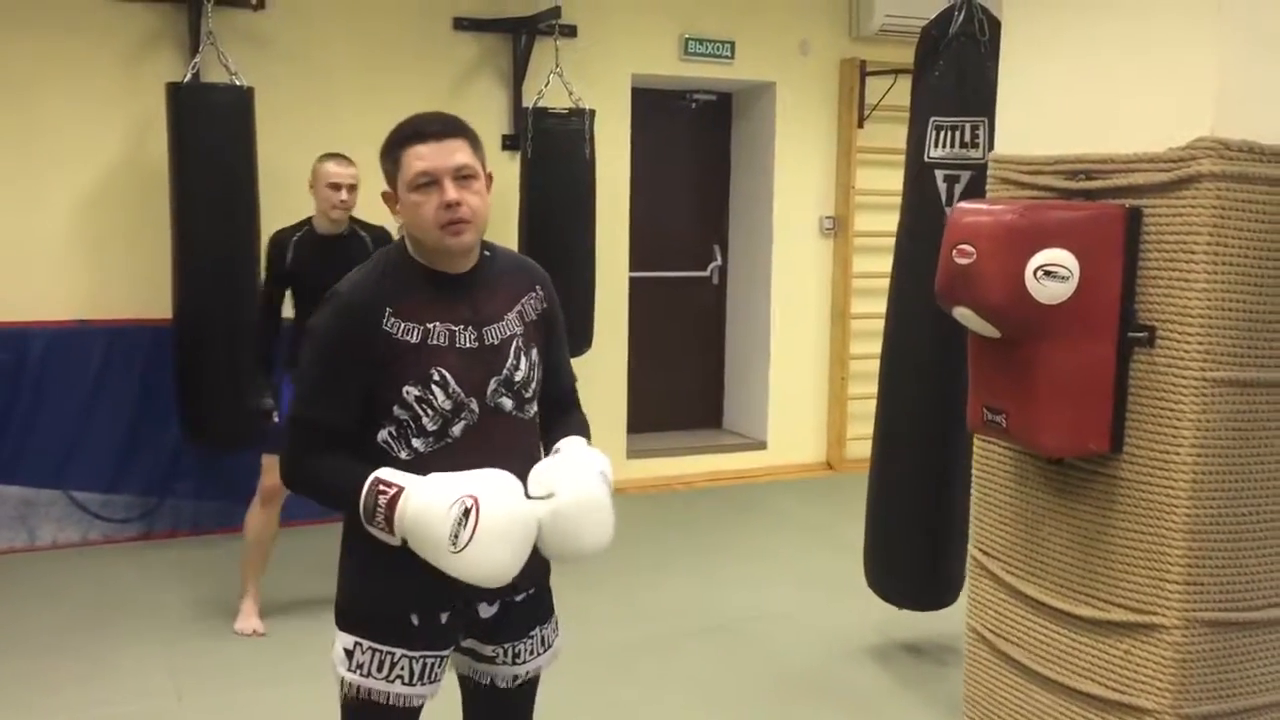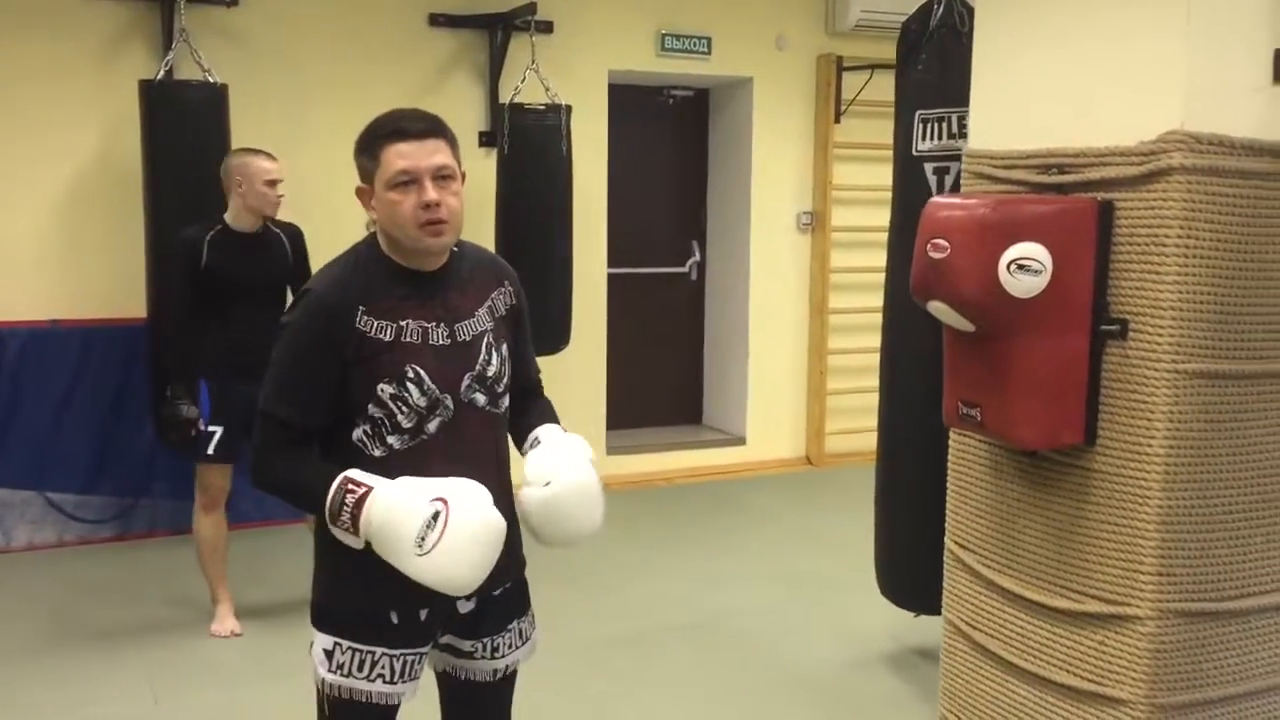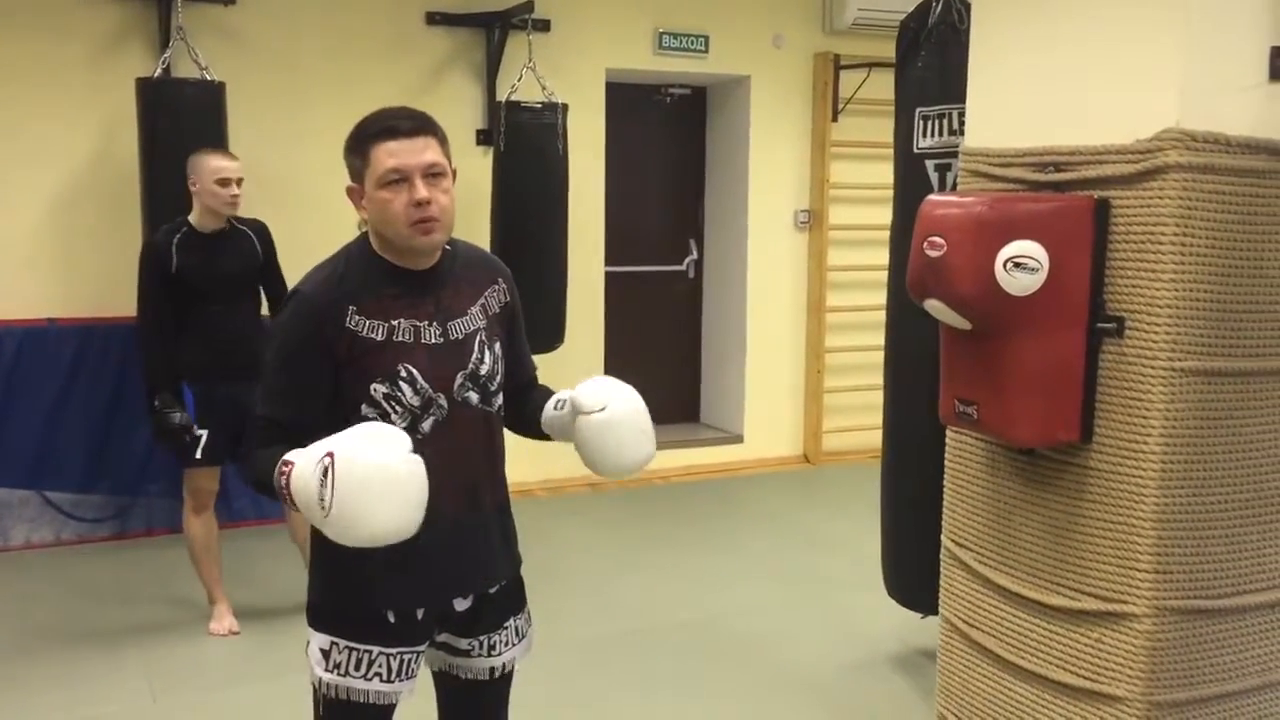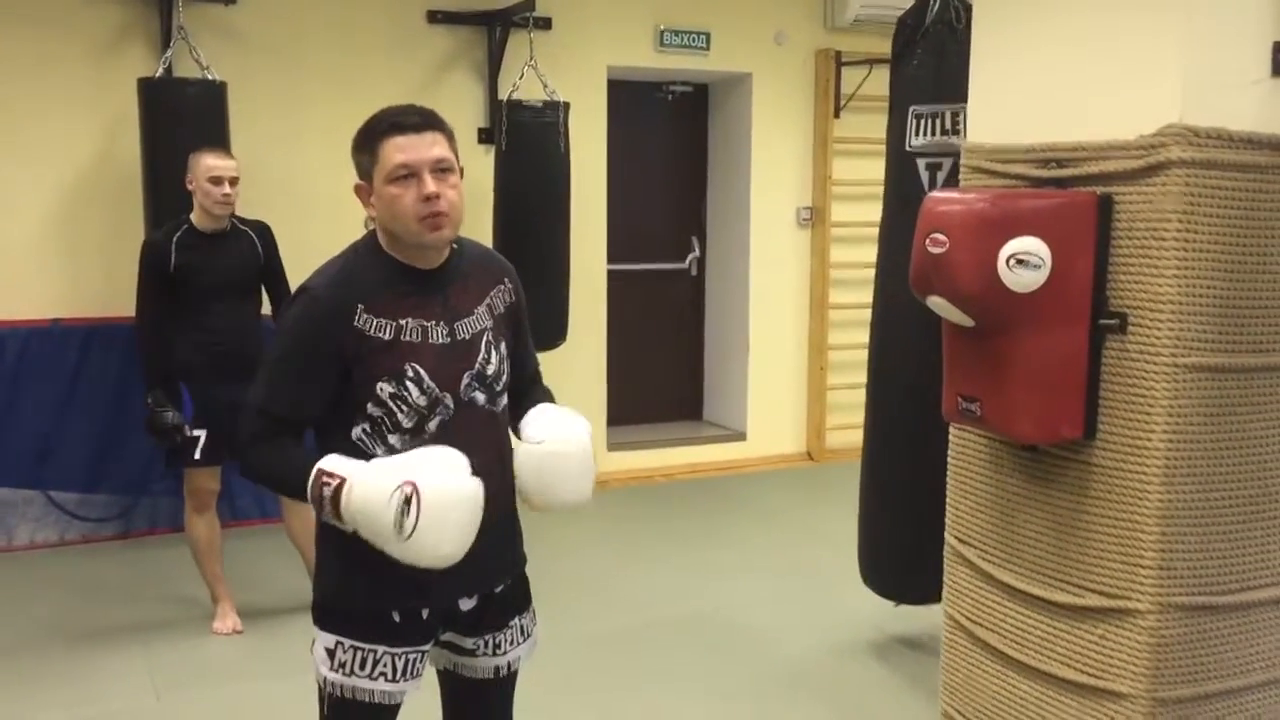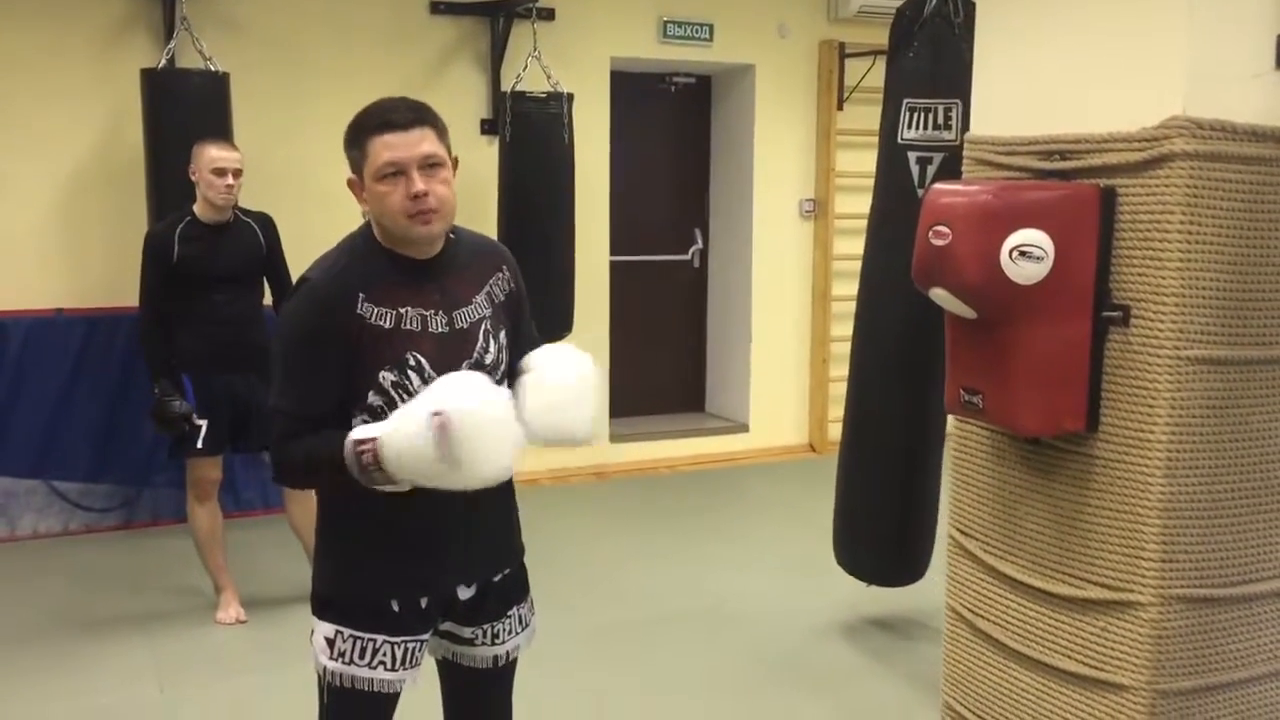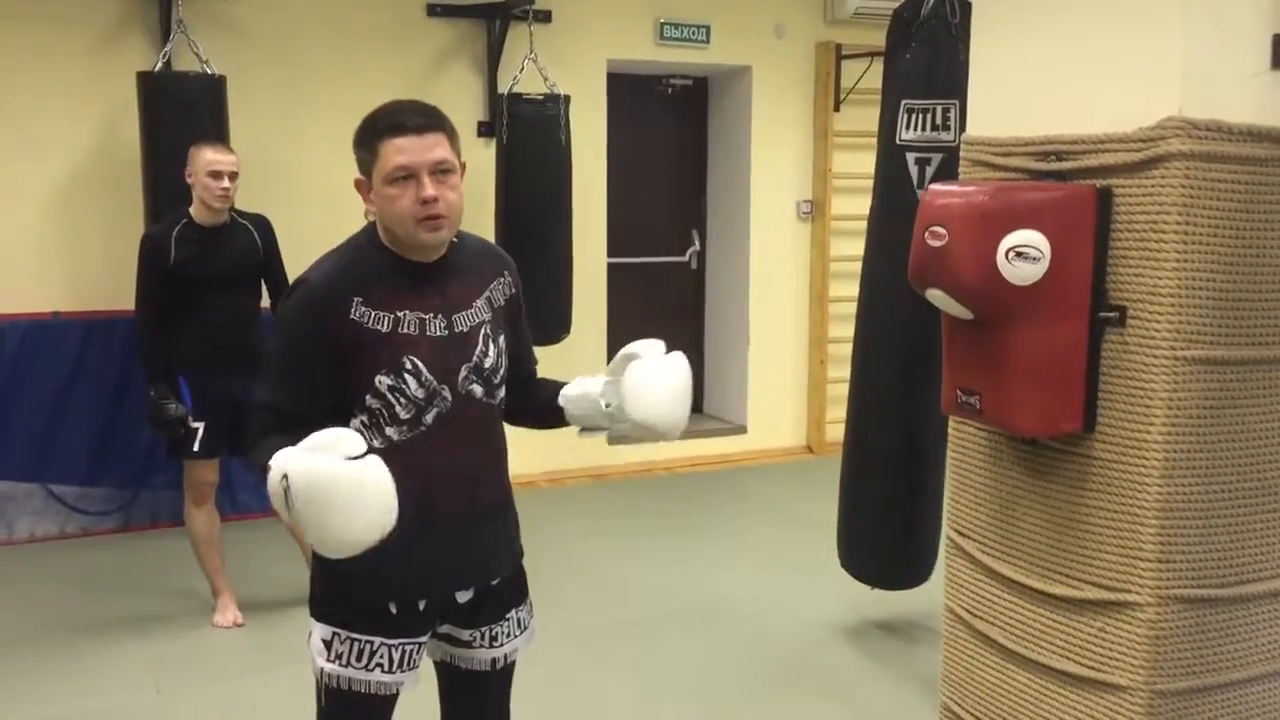
dt=0.5s
person 1, frame 1
left shoulder: (528, 284)
right shoulder: (360, 305)
left elbow: (559, 402)
right elbow: (305, 460)
left wrist: (577, 459)
right wrist: (402, 504)
left hip: (515, 570)
right hip: (396, 586)
person 1, frame 2
left shoulder: (496, 279)
right shoulder: (333, 303)
right elbow: (275, 457)
left wrist: (551, 444)
right wrist: (367, 504)
left hip: (489, 568)
right hip: (371, 587)
person 1, frame 3
left shoulder: (489, 278)
right shoulder: (323, 302)
right elbow: (267, 450)
left wrist: (570, 413)
right wrist: (304, 478)
left hip: (484, 567)
right hip: (368, 584)
person 1, frame 4
left shoulder: (494, 276)
right shoulder: (333, 299)
right elbow: (262, 447)
left wrist: (548, 427)
right wrist: (351, 492)
left hip: (490, 569)
right hip: (372, 583)
person 1, frame 5
left shoulder: (492, 266)
right shoulder: (331, 292)
left elbow: (519, 382)
right elbow: (289, 453)
left hip: (487, 556)
right hip: (367, 573)
person 1, frame 6
left shoulder: (493, 270)
right shoulder: (328, 294)
right elbow: (274, 436)
left wrist: (605, 400)
right wrist: (294, 476)
left hip: (486, 560)
right hip: (370, 574)
person 2, frame 1
left shoulder: (376, 241)
right shoulder: (287, 243)
right elbow: (268, 314)
right wrist: (262, 378)
right knee: (272, 486)
right ankle: (249, 599)
person 2, frame 2
left shoulder: (289, 239)
right shoulder: (196, 244)
right elbow: (177, 320)
right wrist: (179, 387)
right hip: (218, 383)
right knee: (211, 492)
right ankle: (222, 604)
person 2, frame 3
left shoulder: (255, 234)
right shoulder: (165, 247)
left elbow: (280, 302)
right elbow: (152, 328)
right wrist: (161, 396)
left hip: (259, 379)
right hip: (199, 386)
right knee: (200, 493)
right ankle: (219, 603)
person 2, frame 4
left shoulder: (257, 236)
right shoulder: (164, 247)
left elbow: (282, 304)
right elbow: (149, 326)
right wrist: (157, 394)
left hip: (257, 379)
right hip: (196, 385)
right knee: (200, 493)
right ankle: (222, 602)
person 2, frame 5
left shoulder: (260, 227)
right shoulder: (167, 238)
left elbow: (284, 296)
right elbow: (152, 317)
right wrist: (162, 384)
left hip: (259, 369)
right hip: (198, 376)
right knee: (203, 482)
right ankle: (225, 592)
person 2, frame 6
left shoulder: (257, 229)
right shoulder: (163, 240)
left elbow: (282, 297)
right elbow: (149, 321)
right wrist: (159, 388)
left hip: (256, 371)
right hip: (196, 378)
right knee: (200, 485)
right ankle: (222, 595)
